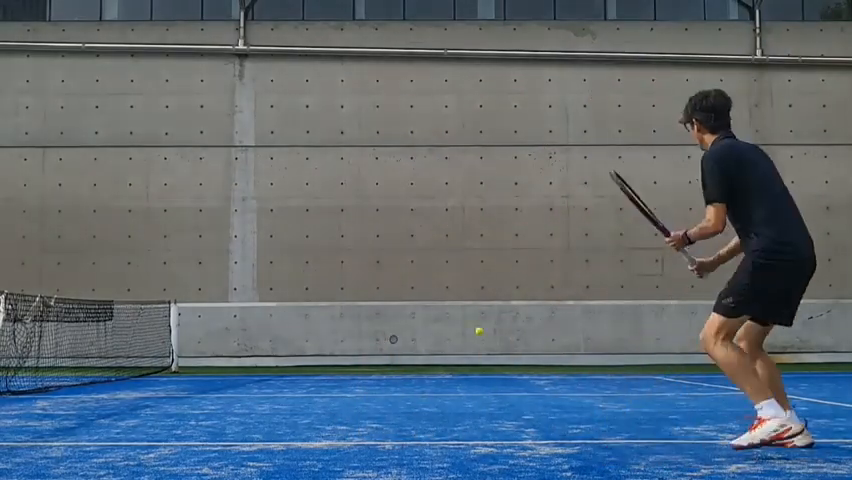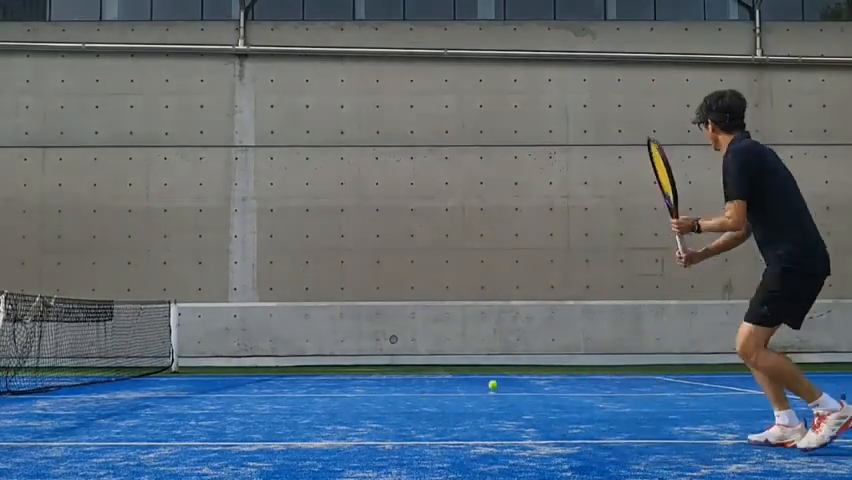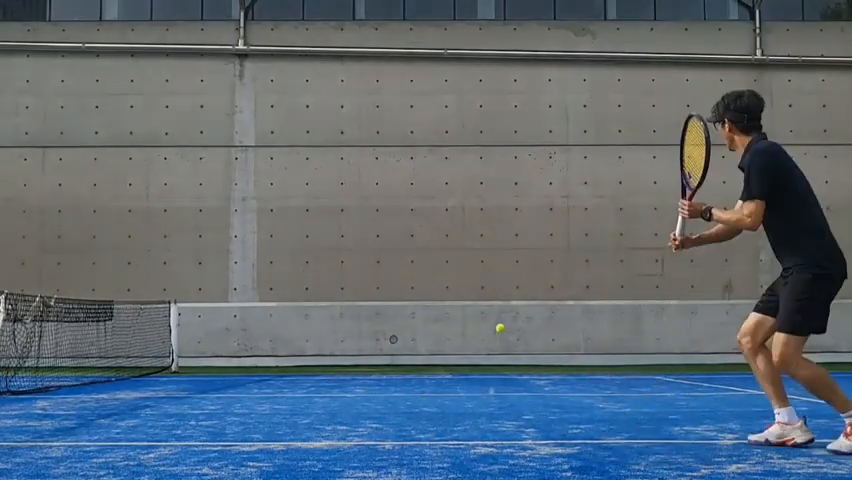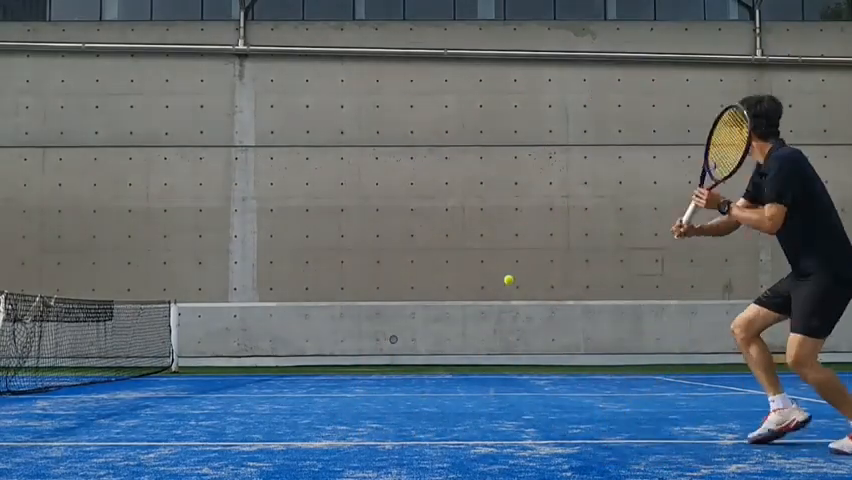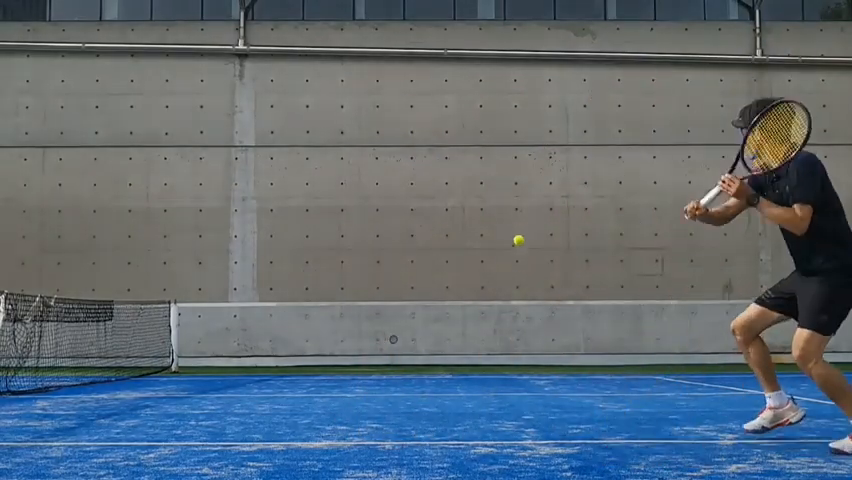
dt=0.1s
person 1, frame 1
left shoulder: (715, 158)
right shoulder: (753, 153)
left elbow: (715, 223)
left wrist: (685, 237)
right wrist: (715, 260)
left hip: (772, 258)
right hip: (799, 258)
left knee: (715, 338)
right knee: (748, 344)
left ankle: (772, 416)
right ankle: (789, 425)
person 1, frame 2
left shoulder: (738, 158)
right shoulder: (754, 154)
left elbow: (736, 221)
right elbow: (741, 228)
left wrist: (695, 224)
right wrist: (702, 253)
left hip: (795, 263)
right hip: (799, 262)
left knee: (750, 347)
right knee: (750, 344)
right ankle: (789, 425)
person 1, frame 3
left shoulder: (761, 156)
right shoulder: (764, 156)
left elbow: (749, 219)
right elbow: (737, 225)
left wrist: (705, 212)
right wrist: (692, 240)
left hip: (815, 267)
right hip: (803, 267)
left knee: (786, 356)
right knee: (749, 337)
right ankle: (788, 423)
person 1, frame 4
left shoulder: (788, 161)
right shoulder: (762, 172)
left elbow: (770, 223)
right elbow: (732, 223)
left wrist: (723, 205)
right wrist: (695, 229)
right hip: (805, 273)
left knee: (800, 358)
right knee: (743, 328)
right ankle: (784, 410)
person 1, frame 5
left shoulder: (804, 165)
right shoulder: (765, 175)
left elbow: (799, 224)
right elbow: (727, 214)
left wrist: (752, 199)
right wrist: (703, 213)
right hip: (808, 273)
left knee: (805, 354)
right knee: (742, 328)
right ankle: (780, 406)
